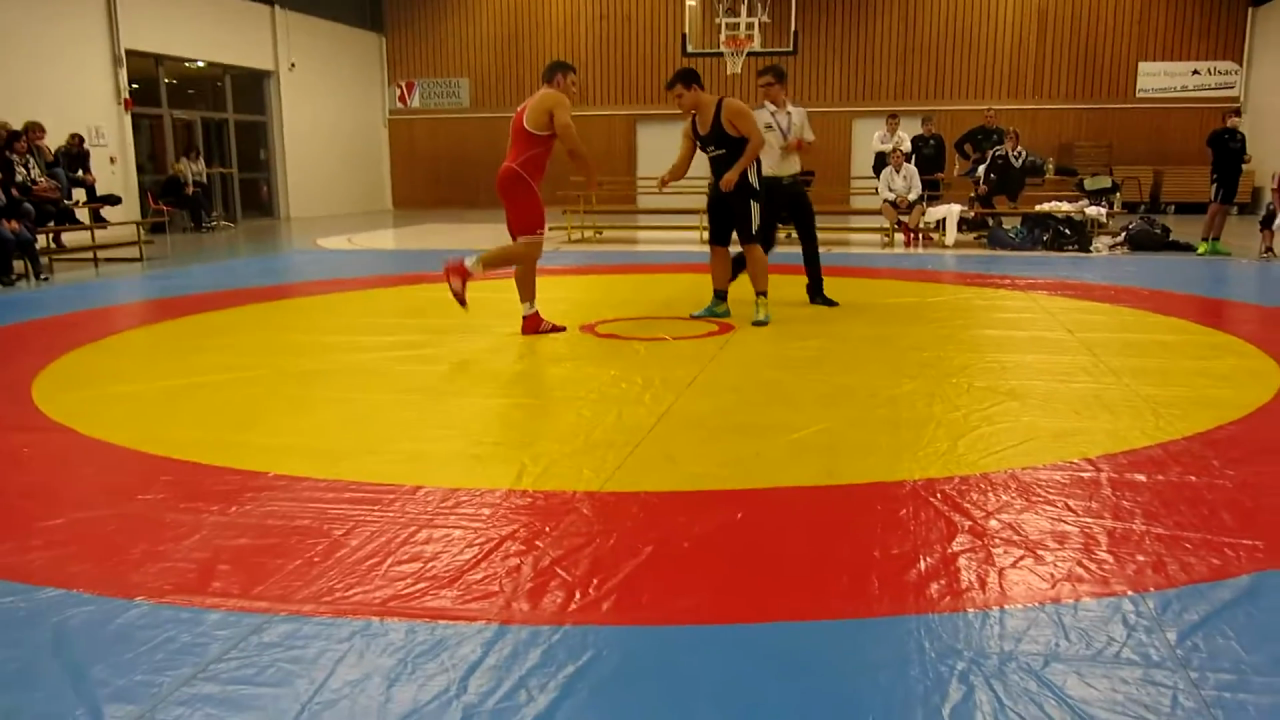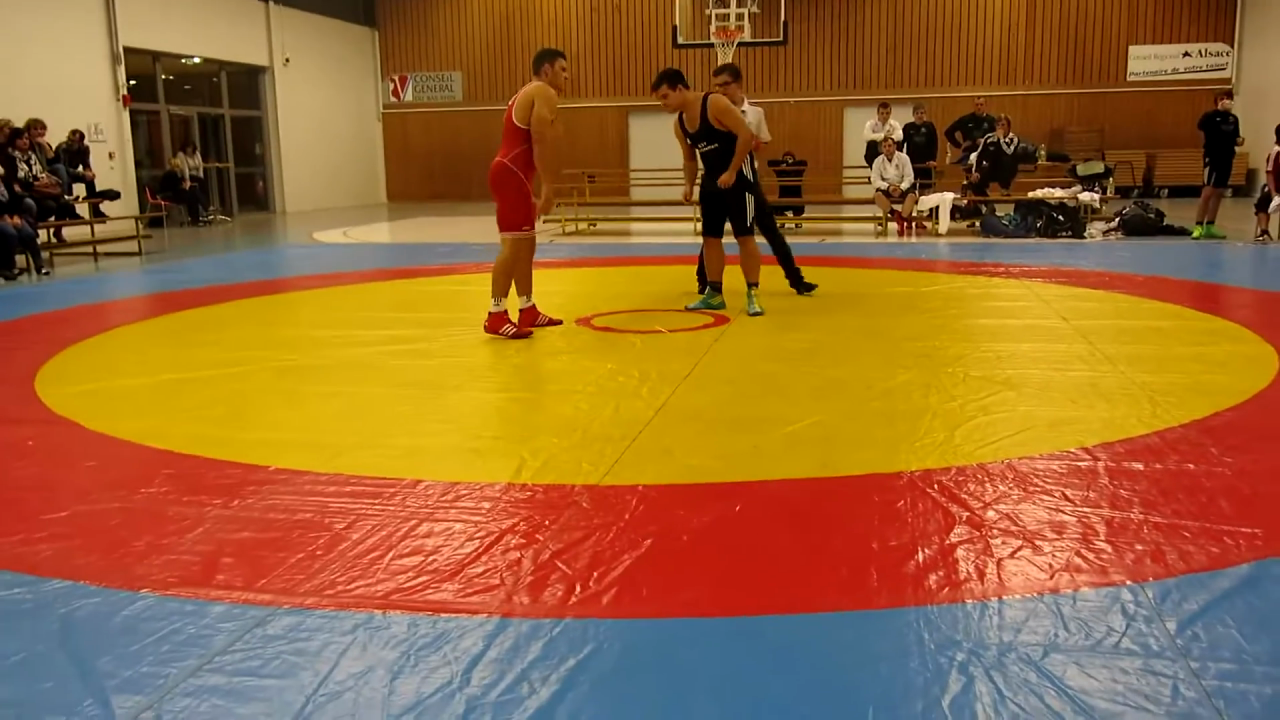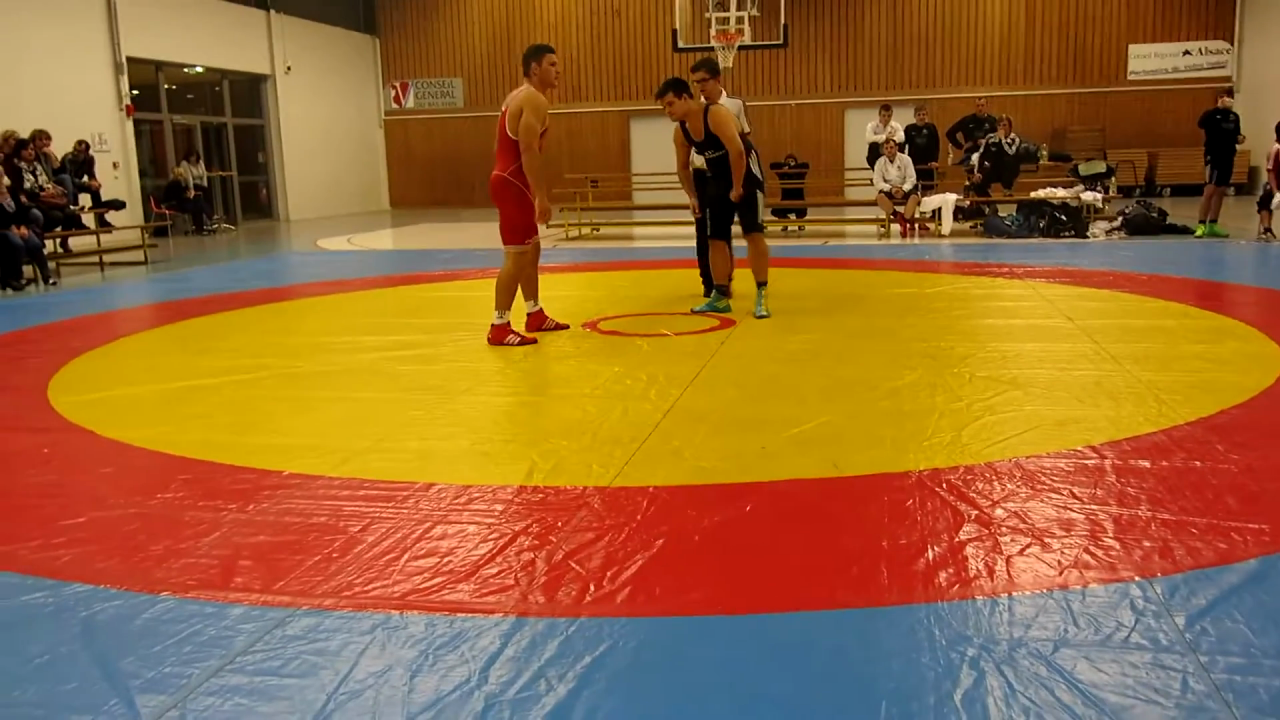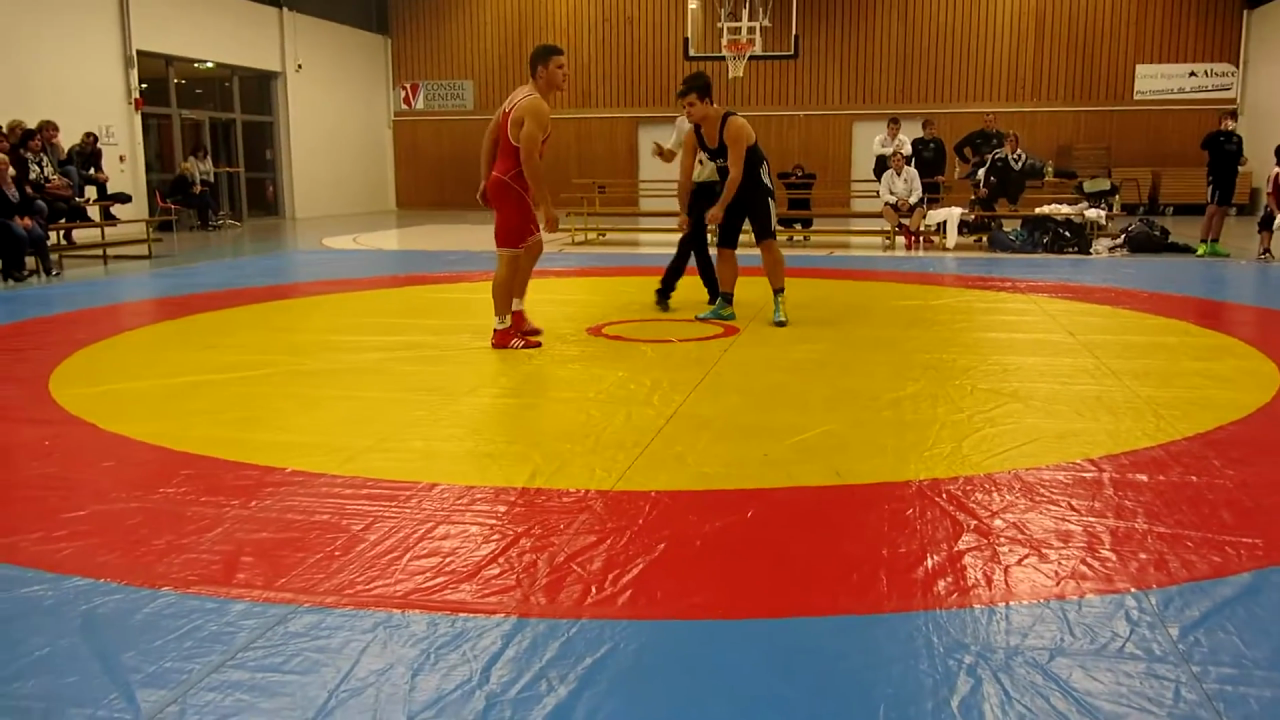
dt=0.2s
person 1, frame 1
left shoulder: (529, 106)
right shoulder: (556, 101)
right elbow: (572, 145)
right wrist: (590, 176)
left hip: (518, 180)
right hip: (520, 182)
left knee: (528, 252)
right knee: (529, 250)
left ankle: (530, 319)
right ankle: (466, 267)
person 1, frame 2
left shoulder: (526, 96)
right shoulder: (544, 94)
right elbow: (542, 141)
left wrist: (538, 185)
right wrist: (548, 186)
left hip: (509, 173)
right hip: (512, 175)
left knee: (526, 245)
right knee: (514, 246)
left ankle: (528, 311)
right ankle: (496, 316)
person 1, frame 3
left shoulder: (517, 97)
right shoulder: (534, 100)
right elbow: (529, 150)
right wrist: (541, 196)
left hip: (507, 182)
right hip: (514, 185)
left knee: (531, 251)
right knee: (517, 257)
left ankle: (536, 316)
right ankle: (499, 329)
person 1, frame 4
left shoulder: (520, 95)
right shoulder: (537, 107)
left elbow: (490, 136)
right elbow: (529, 160)
left wrist: (486, 180)
right wrist: (547, 206)
left hip: (504, 183)
right hip: (512, 188)
left knee: (531, 249)
right knee: (511, 260)
left ankle: (516, 315)
right ankle: (502, 333)
person 2, frame 1
left shoulder: (731, 108)
right shoulder: (690, 126)
left elbow: (757, 139)
right elbow: (682, 164)
left wrist: (735, 172)
right wrist: (669, 176)
left hip: (744, 181)
right hip: (720, 185)
left knee: (750, 243)
right knee: (717, 245)
left ankle: (761, 302)
right ankle: (719, 303)
person 2, frame 2
left shoulder: (715, 104)
right shoulder: (679, 123)
left elbow: (747, 135)
right elbow: (689, 158)
left wrist: (732, 172)
right wrist: (688, 185)
left hip: (738, 174)
right hip: (712, 177)
left knee: (745, 236)
right knee: (710, 236)
left ankle: (753, 294)
right ankle: (714, 294)
person 2, frame 3
left shoulder: (716, 114)
right shoulder: (680, 132)
left elbow: (737, 150)
right elbow: (683, 168)
left wrist: (738, 186)
right wrist: (692, 197)
left hip: (746, 175)
right hip: (718, 179)
left knee: (754, 234)
right knee: (716, 239)
left ankle: (762, 295)
right ankle: (720, 297)
person 2, frame 4
left shoulder: (734, 125)
right shoulder: (693, 137)
left elbow: (736, 172)
right elbow: (685, 177)
left wrist: (720, 207)
right wrist: (684, 213)
left hip: (757, 185)
right hip: (729, 189)
left knee: (768, 242)
right knee: (724, 248)
left ankle: (779, 301)
right ankle: (725, 305)
person 3, frame 1
left shoulder: (799, 114)
right shoulder: (754, 116)
left elbow: (809, 145)
left wrist: (798, 143)
left hip: (792, 182)
right hip: (766, 183)
left knee: (808, 236)
right knee: (766, 241)
left ankle: (816, 291)
right ankle: (725, 280)
person 3, frame 2
left shoulder: (756, 112)
left elbow: (765, 144)
left wrist: (753, 144)
left hip: (748, 177)
left knee: (770, 228)
left ankle: (795, 278)
right ankle: (704, 280)
person 3, frame 3
left shoulder: (735, 105)
left elbow: (745, 137)
right hip: (701, 173)
right knee: (703, 229)
left ankle: (725, 279)
right ankle: (709, 282)
person 3, frame 4
right shoulder: (682, 123)
right elbow: (669, 156)
right wrist: (660, 151)
left hip: (708, 188)
right hip: (689, 188)
left knee: (689, 240)
right knee: (698, 243)
left ankle: (664, 290)
right ankle: (714, 292)
